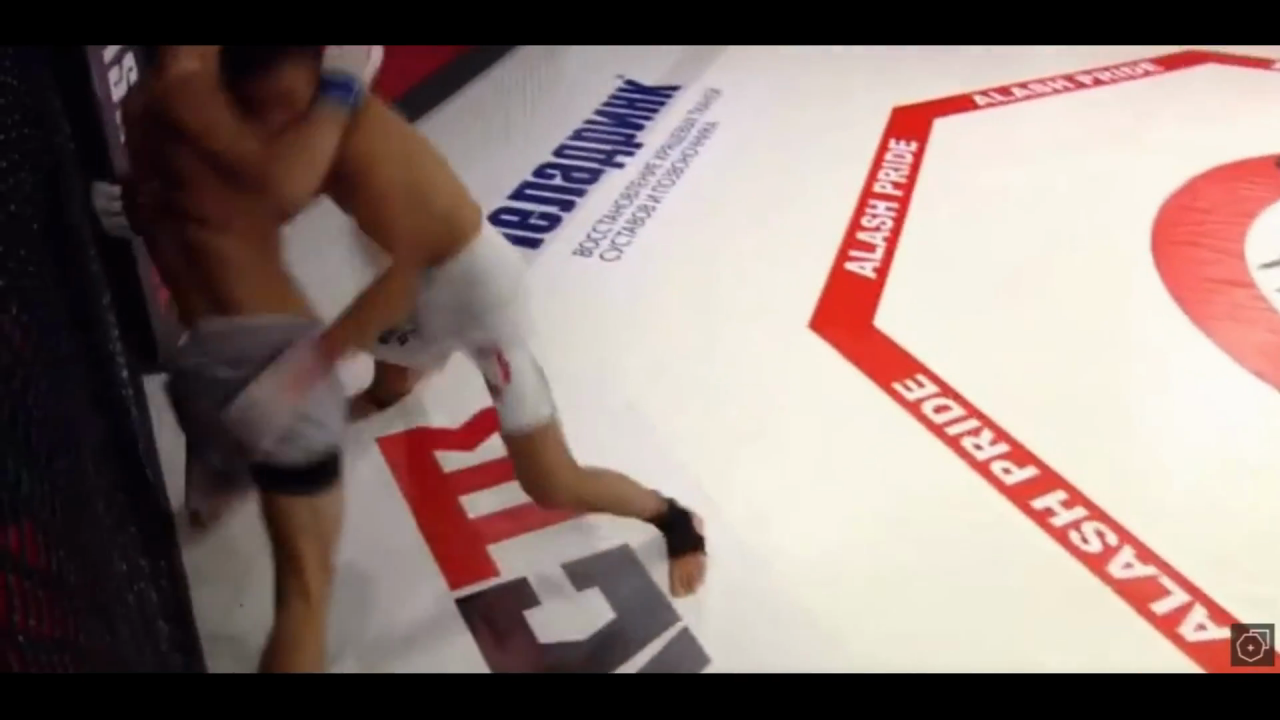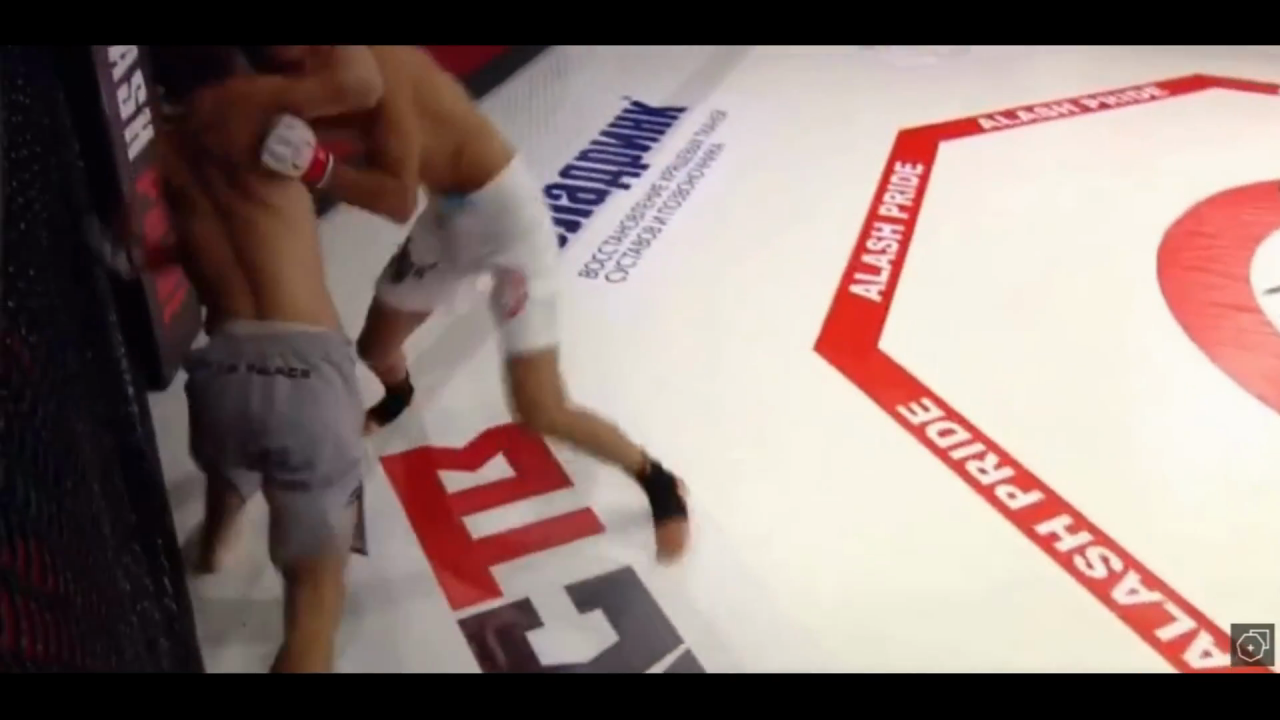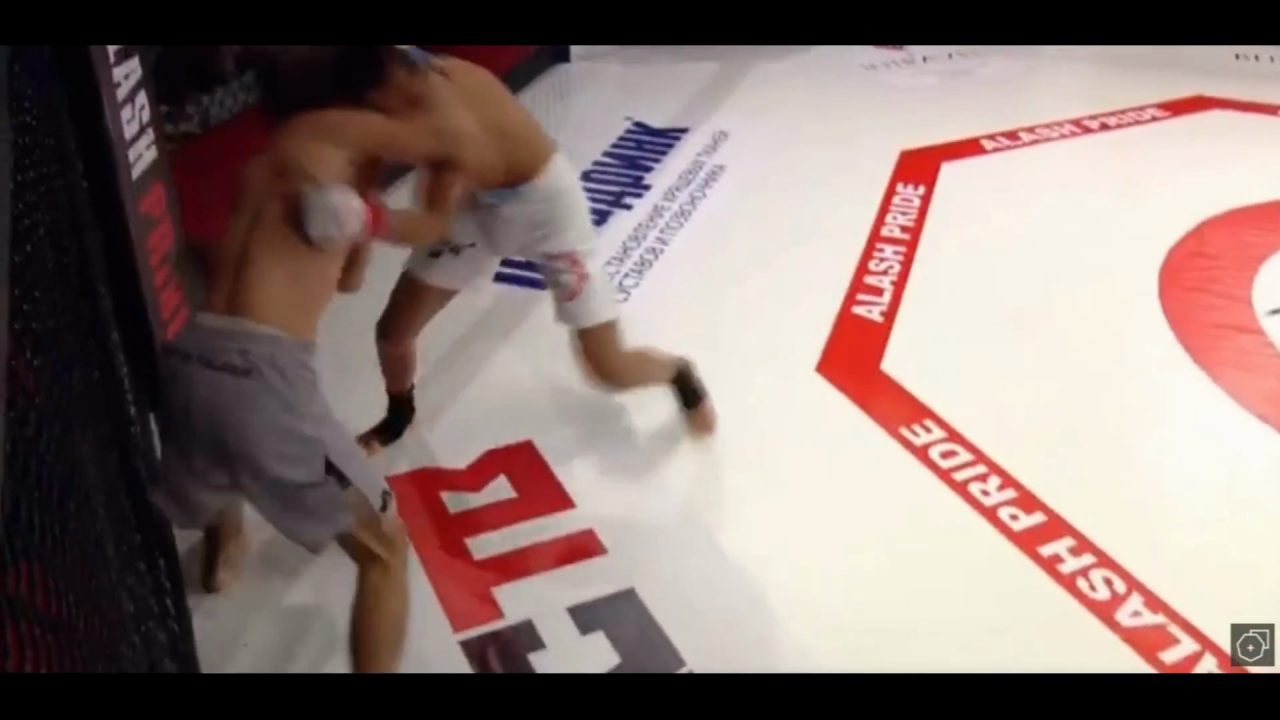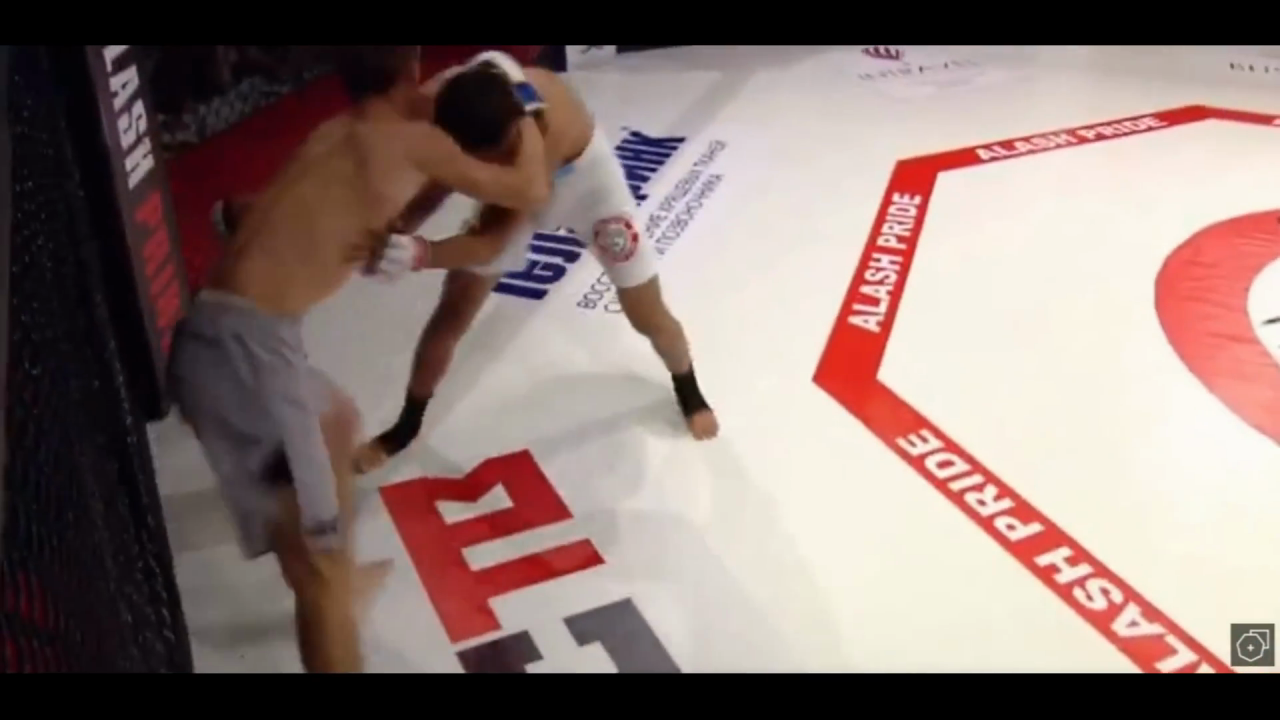
dt=0.2s
person 1, frame 1
left shoulder: (135, 109)
right shoulder: (177, 86)
right elbow: (281, 187)
right wrist: (341, 89)
left hip: (201, 365)
right hip: (277, 360)
left knee: (221, 447)
right knee: (306, 593)
left ankle: (207, 506)
person 1, frame 2
left shoulder: (175, 166)
right shoulder: (217, 112)
right elbow: (360, 84)
left hip: (226, 372)
right hip: (309, 377)
left knee: (232, 461)
right knee: (316, 600)
left ankle: (216, 541)
person 1, frame 3
left shoulder: (268, 162)
right shoulder: (328, 135)
left elbow: (347, 280)
right elbow: (452, 141)
left wrist: (360, 215)
left hip: (187, 369)
right hip: (260, 379)
left knee: (229, 478)
right knee: (386, 551)
left ankle: (221, 560)
person 1, frame 4
left shoulder: (329, 136)
right shoulder: (415, 141)
right elbow: (530, 193)
left wrist: (384, 248)
right wrist: (524, 109)
left hip: (204, 340)
right hip: (244, 353)
left knee: (339, 420)
right knee: (325, 569)
left ankle: (342, 581)
person 2, frame 1
left shoulder: (362, 143)
left elbow: (403, 278)
left hip: (477, 284)
right hip: (428, 275)
left knee: (551, 487)
right knee: (386, 379)
left ankle: (675, 520)
right ankle: (390, 388)
person 2, frame 2
left shoulder: (380, 72)
left elbow: (399, 203)
left wrist: (320, 170)
left hip: (504, 211)
right hip: (450, 213)
left knee: (540, 413)
right knee: (375, 346)
left ankle: (659, 484)
right ankle: (401, 394)
person 2, frame 3
left shoulder: (431, 95)
left hip: (545, 201)
right hip: (482, 200)
left knee: (607, 370)
right knee: (393, 329)
left ankle: (683, 381)
right ankle: (399, 414)
person 2, frame 4
left shoulder: (543, 127)
right shoulder: (440, 104)
left elbow: (494, 241)
left hip: (585, 171)
left knee: (647, 315)
right knee: (449, 320)
left ankle: (688, 391)
right ankle: (407, 426)
